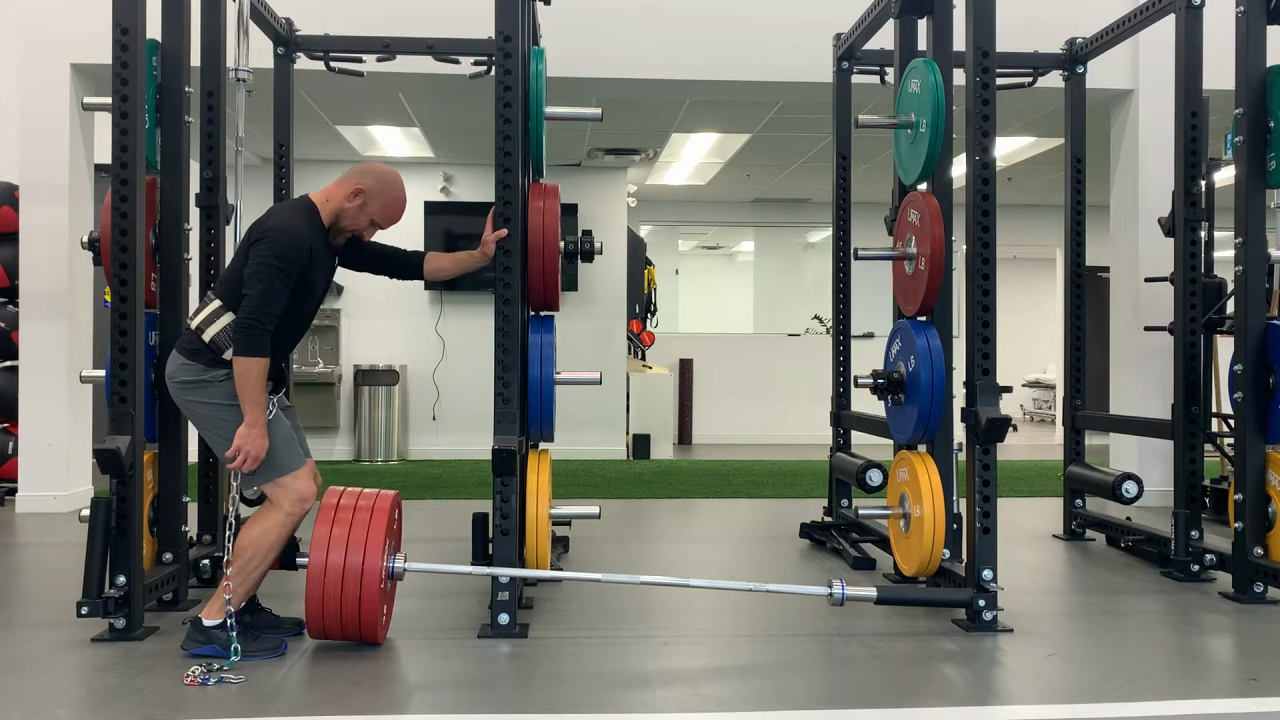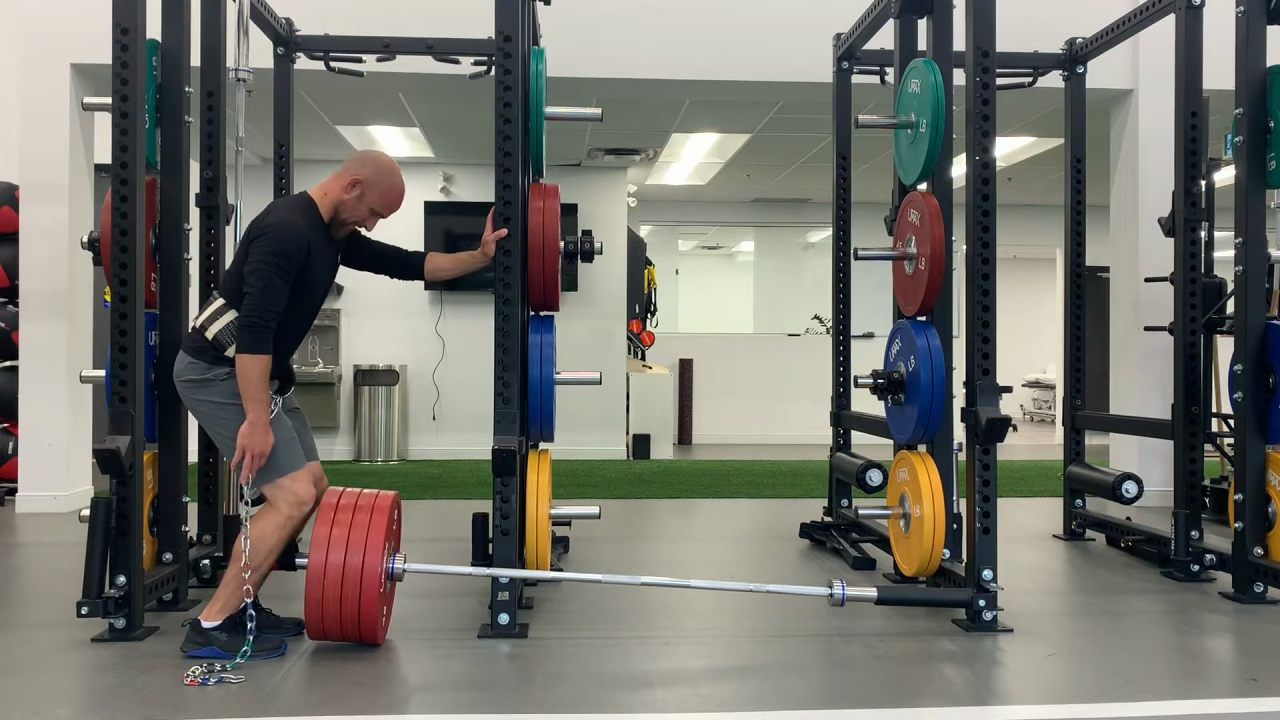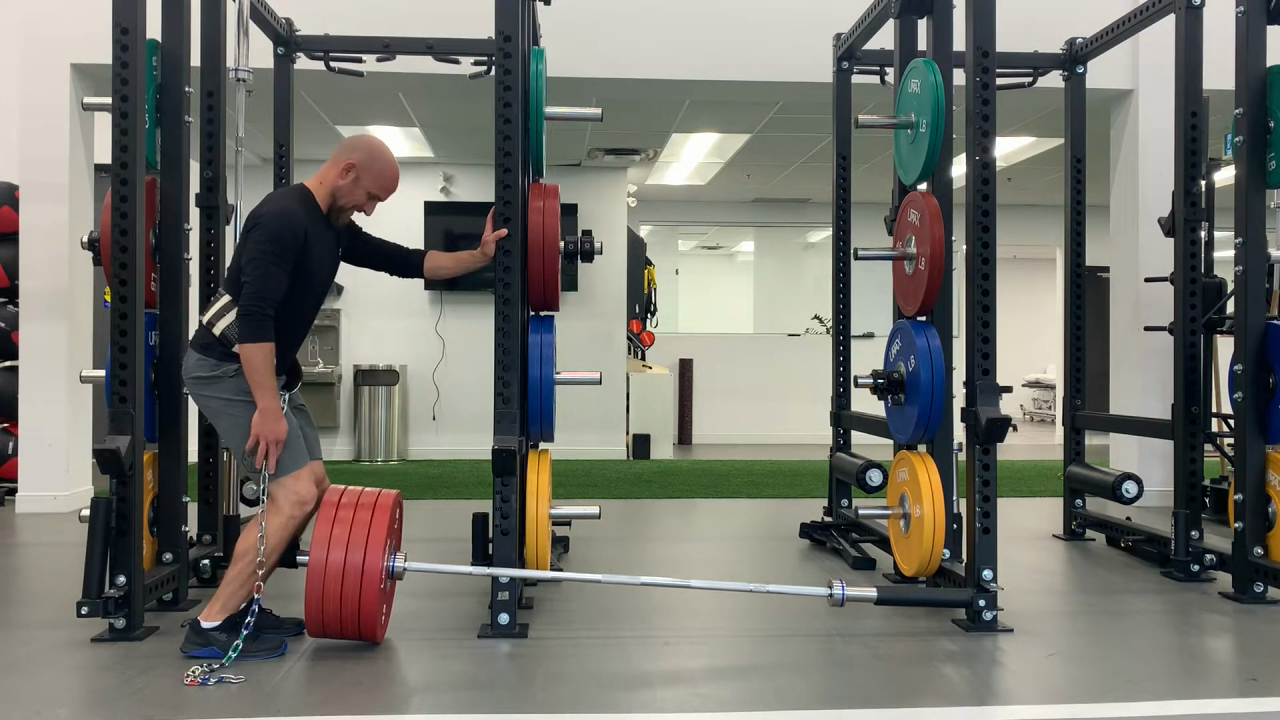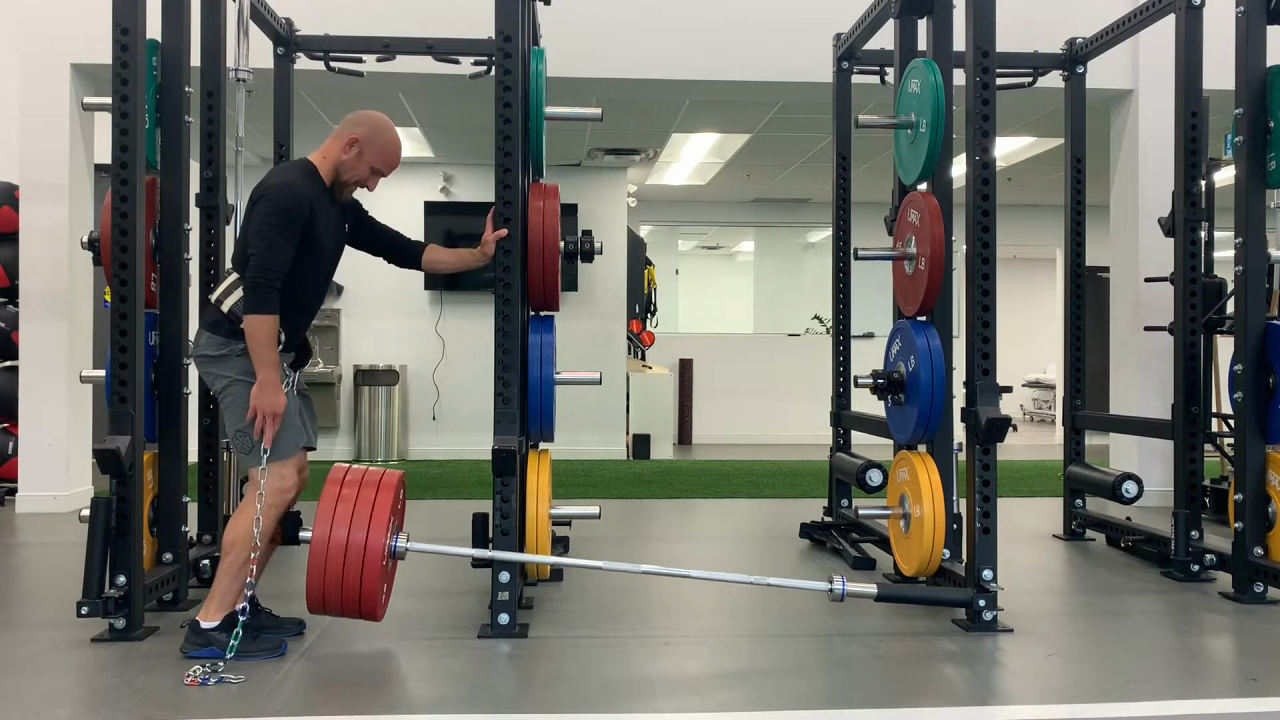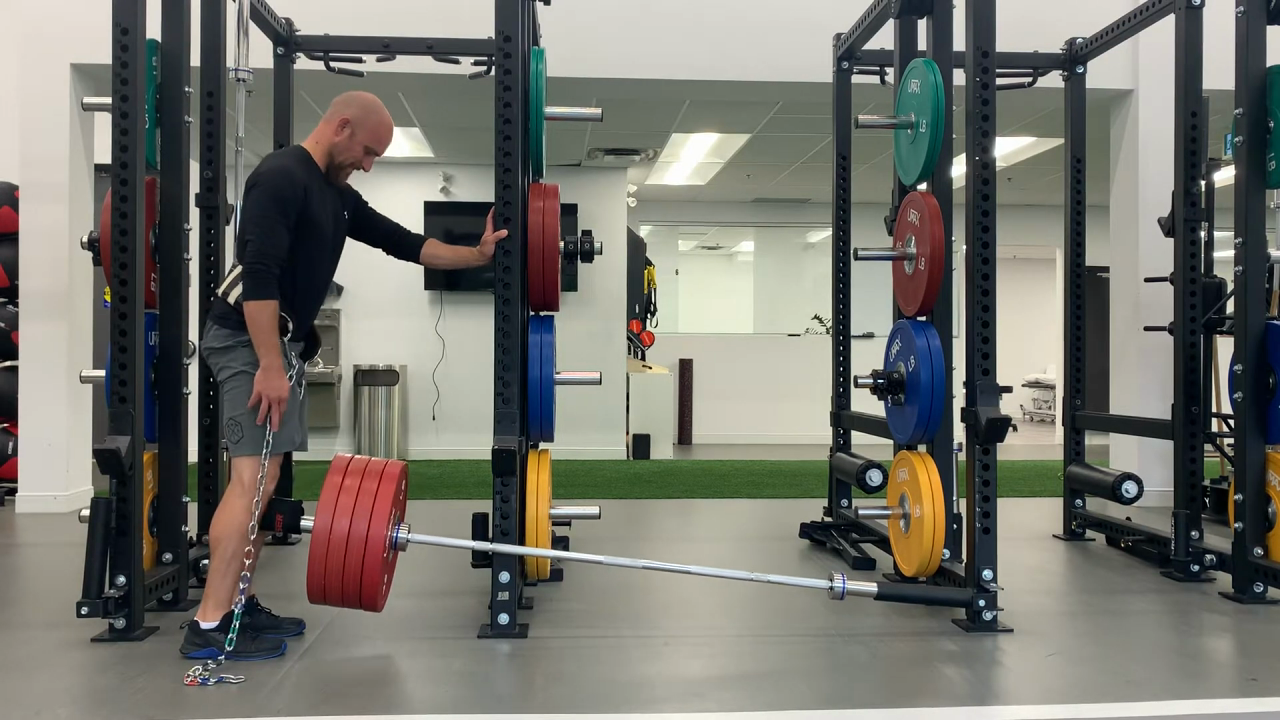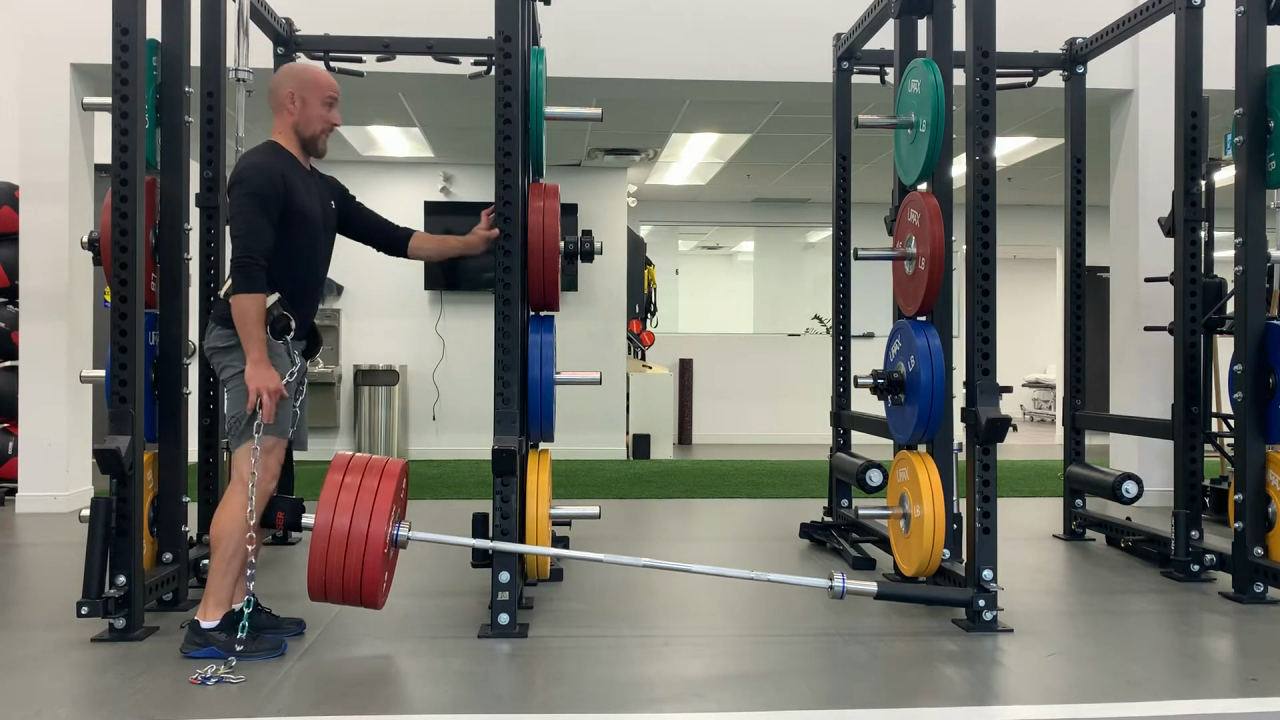
dt=0.4s
person 1, frame 1
left shoulder: (329, 237)
right shoulder: (288, 232)
left elbow: (403, 264)
right elbow: (252, 329)
left wrist: (478, 257)
right wrist: (254, 423)
left hip: (246, 372)
right hip: (212, 372)
left knee: (305, 487)
right knee: (294, 494)
left ankle: (240, 606)
right ankle: (212, 624)
person 1, frame 2
left shoulder: (331, 236)
right shoulder: (286, 228)
left elbow: (404, 264)
right elbow: (253, 328)
left wrist: (478, 257)
right wrist: (256, 421)
left hip: (256, 373)
right hip: (219, 370)
left knee: (311, 489)
right knee: (292, 496)
left ankle: (239, 607)
right ankle: (211, 626)
person 1, frame 3
left shoulder: (333, 229)
right shoulder: (283, 218)
left elbow: (404, 262)
right elbow: (254, 316)
left wrist: (478, 257)
right wrist: (269, 409)
left hip: (265, 369)
right hip: (227, 368)
left knee: (312, 490)
right knee: (295, 496)
left ankle: (238, 607)
right ankle: (210, 626)
person 1, frame 4
left shoulder: (338, 206)
right shoulder: (287, 190)
left elbow: (404, 251)
right elbow: (259, 289)
left wrist: (477, 257)
right wrist: (267, 381)
left hip: (275, 350)
right hip: (239, 347)
left knee: (291, 479)
right knee: (274, 485)
left ankle: (238, 605)
right ankle: (209, 627)
person 1, frame 5
left shoulder: (337, 195)
right shoulder: (281, 176)
left elbow: (402, 243)
right elbow: (259, 276)
left wrist: (476, 255)
right wrist: (270, 365)
left hip: (278, 341)
right hip: (249, 339)
left knee: (263, 477)
right knee: (252, 478)
left ankle: (236, 605)
right ankle: (209, 626)
person 1, frame 6
left shoulder: (322, 187)
right shoulder: (262, 171)
left elbow: (392, 239)
right elbow: (246, 272)
left wrist: (466, 244)
right wrist: (258, 362)
left hip: (284, 341)
right hip: (253, 341)
left knee: (263, 476)
right knee: (254, 476)
left ankle: (236, 605)
right ankle: (208, 625)
